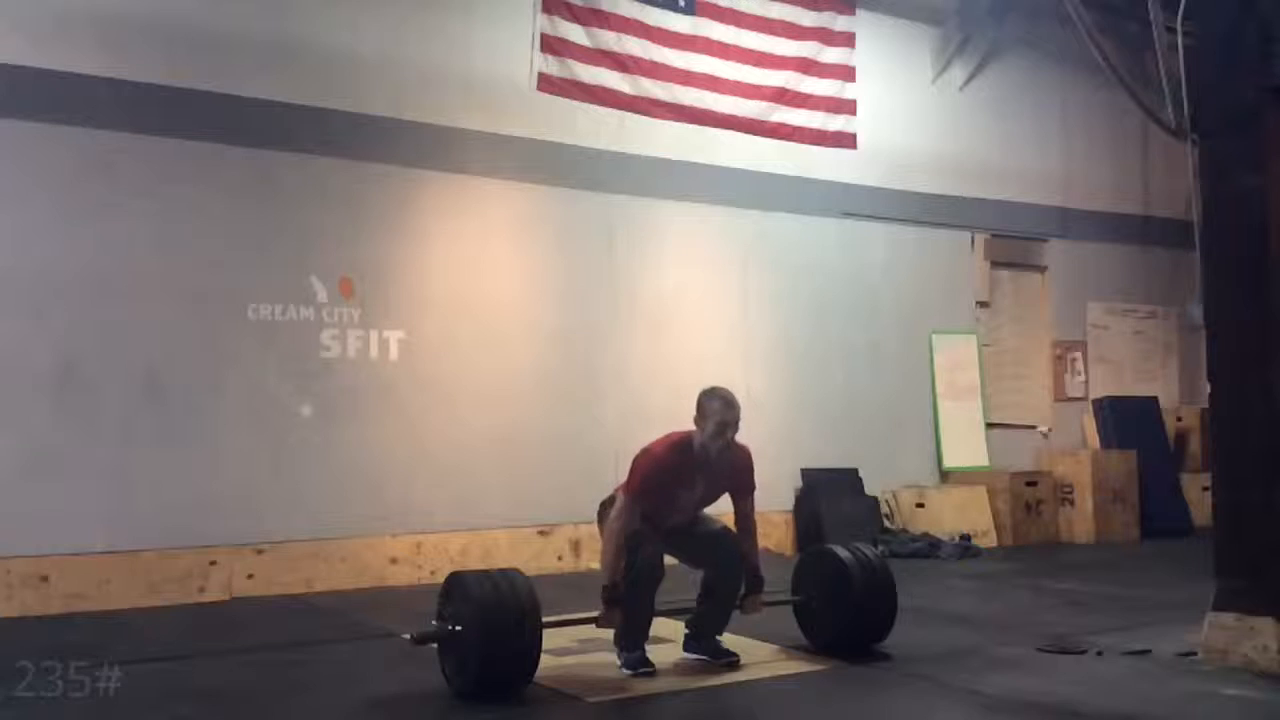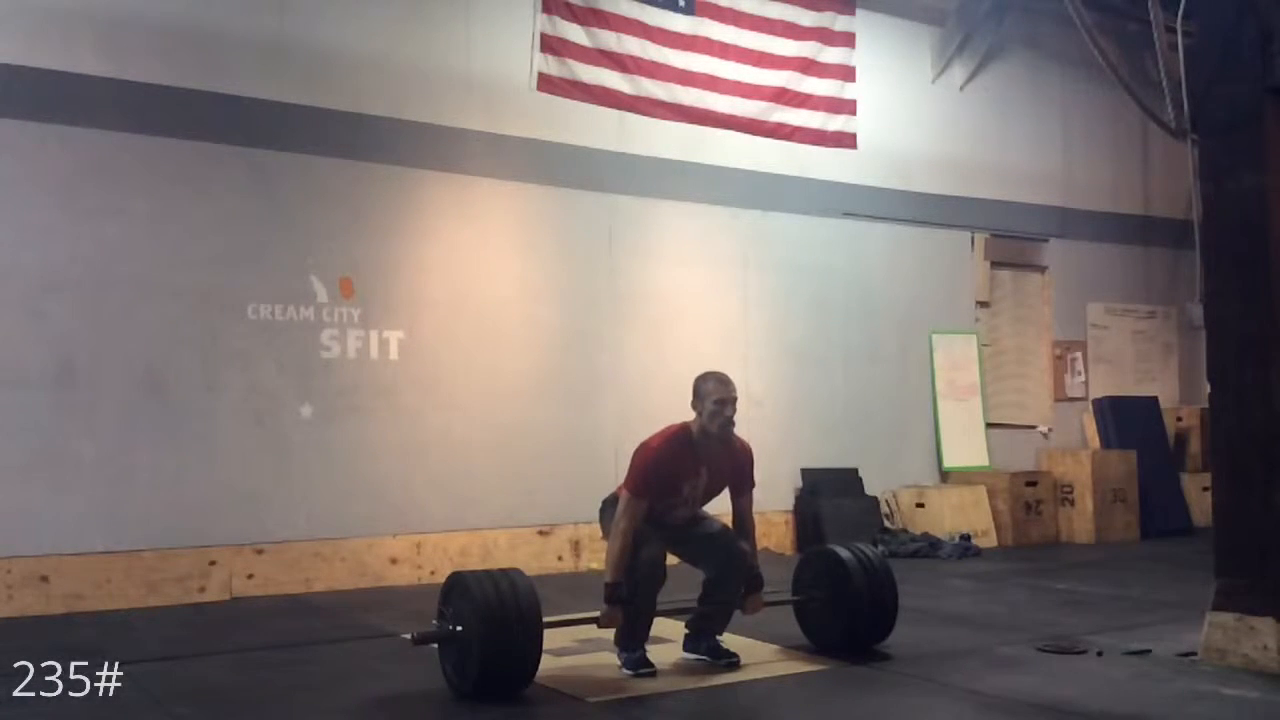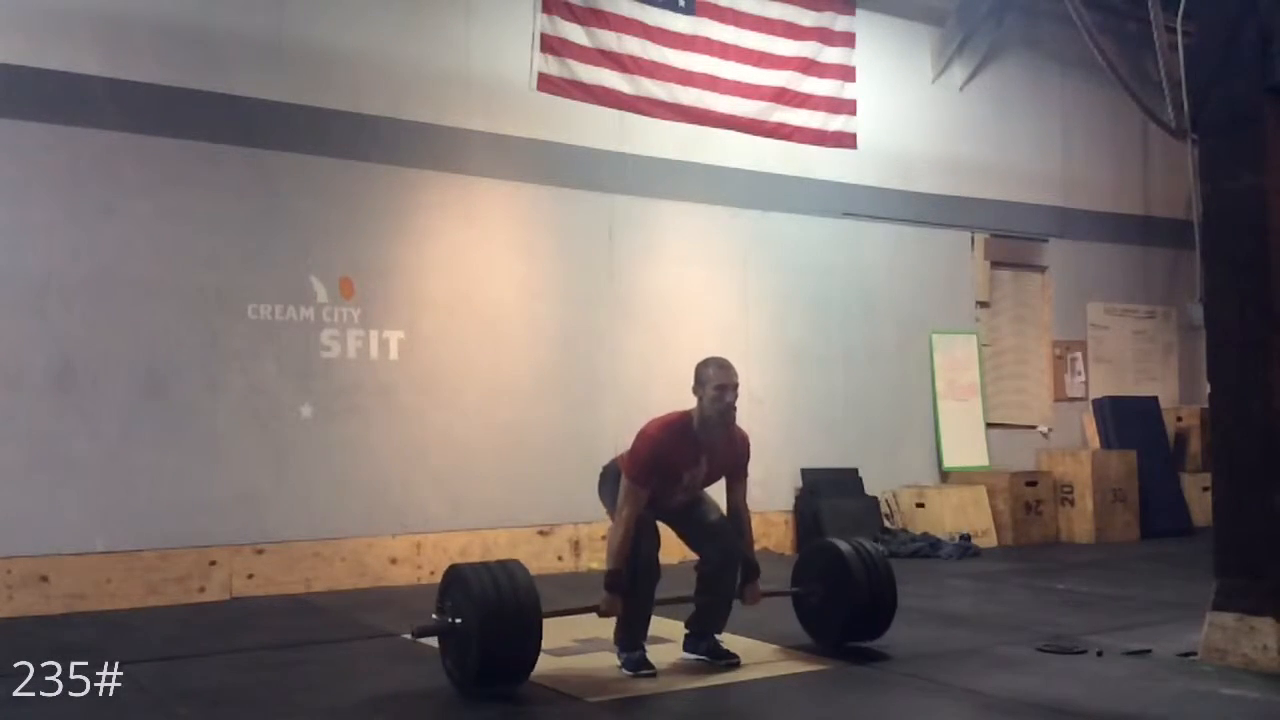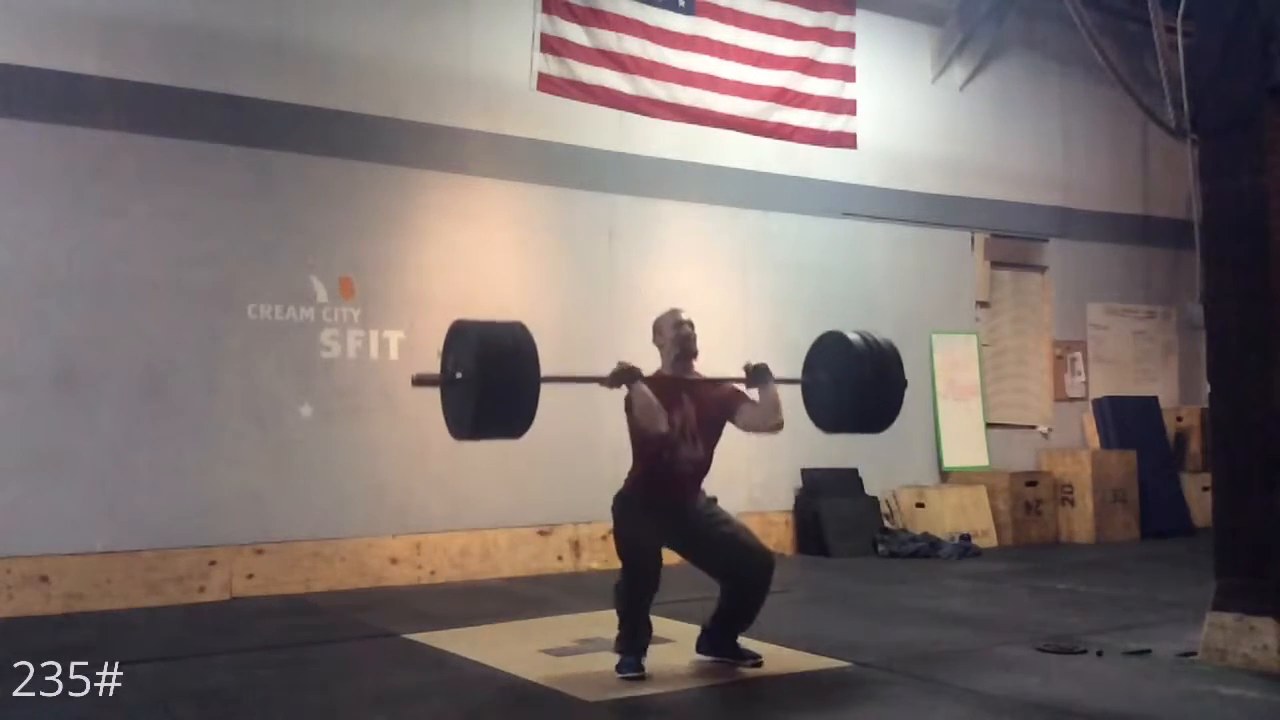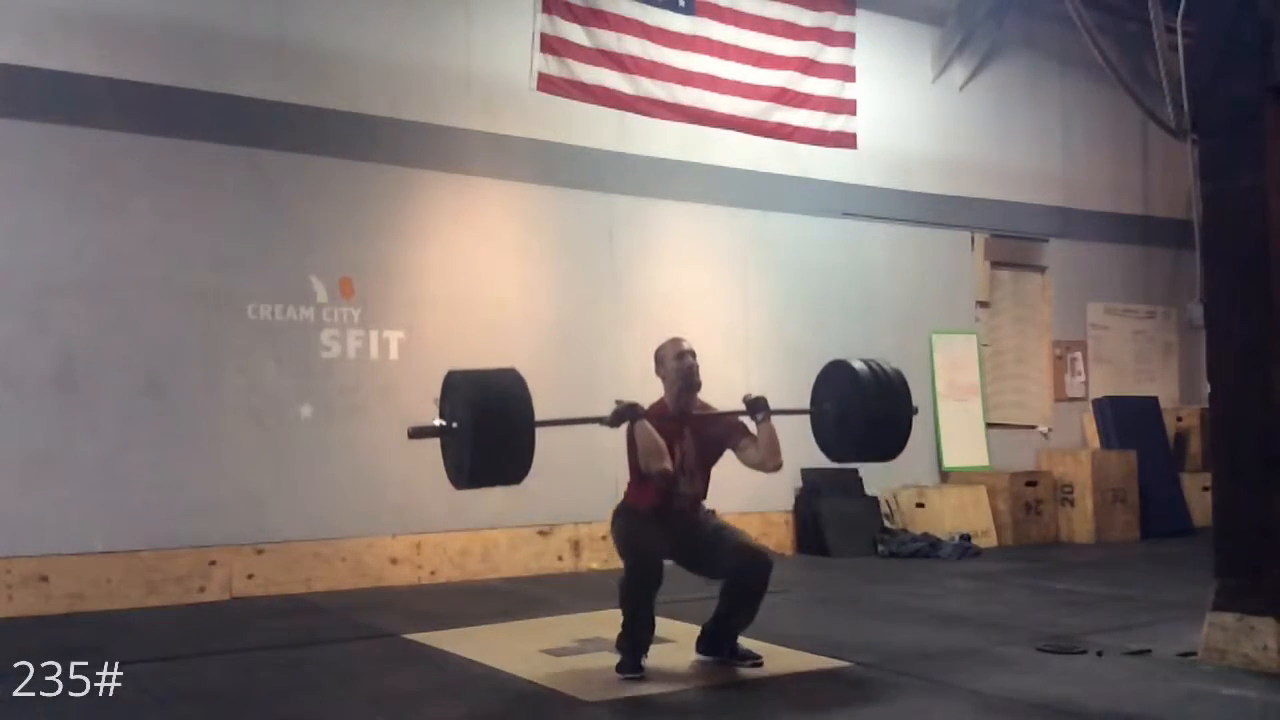
dt=1s
person 1, frame 1
left shoulder: (739, 460)
right shoulder: (659, 457)
left elbow: (746, 521)
right elbow: (617, 524)
left wrist: (754, 583)
right wrist: (611, 598)
left hip: (680, 519)
right hip: (630, 516)
left knee: (732, 554)
right knee: (646, 558)
left ankle: (701, 638)
right ankle: (630, 647)
person 1, frame 2
left shoulder: (739, 453)
right shoulder: (659, 451)
left elbow: (744, 519)
right elbow: (624, 525)
left wrist: (753, 583)
right wrist: (612, 597)
left hip: (682, 517)
right hip: (630, 513)
left knee: (735, 556)
right knee: (648, 559)
left ankle: (702, 638)
right ankle: (630, 648)
person 1, frame 3
left shoulder: (737, 442)
right shoulder: (659, 437)
left elbow: (738, 508)
right elbow: (626, 517)
left wrist: (749, 573)
right wrist: (613, 588)
left hip: (681, 492)
right hip: (625, 483)
left knee: (722, 546)
right knee: (642, 551)
left ankle: (701, 638)
right ankle: (630, 647)
person 1, frame 4
left shoulder: (718, 392)
right shoulder: (646, 388)
left elbow: (771, 422)
right elbow: (656, 430)
left wrist: (762, 381)
right wrist: (632, 382)
left hip: (691, 503)
right hip: (642, 501)
left knee: (756, 562)
right knee: (641, 564)
left ankle: (719, 638)
right ankle: (631, 649)
person 1, frame 5
left shoulder: (719, 420)
right shoulder: (648, 419)
left elbow: (770, 461)
right elbow: (660, 467)
left wrist: (761, 415)
right wrist: (636, 419)
left hip: (691, 517)
right hip: (642, 518)
left knee: (753, 560)
right knee: (645, 562)
left ankle: (718, 641)
right ankle: (632, 650)
